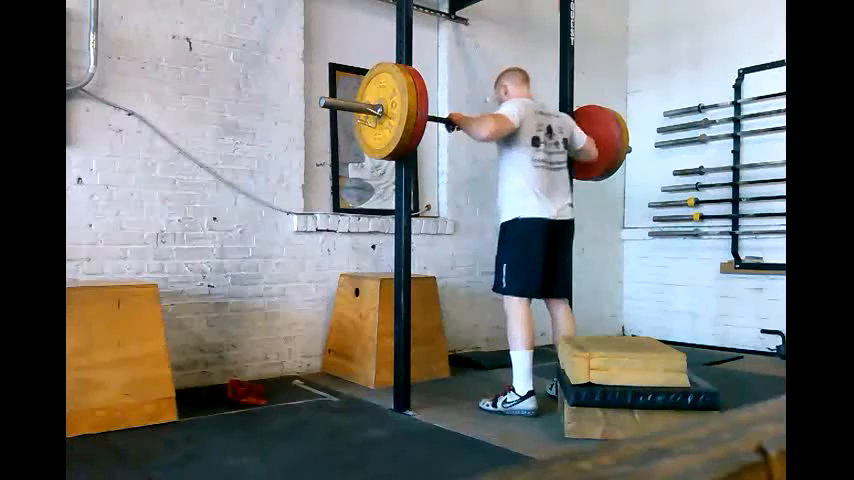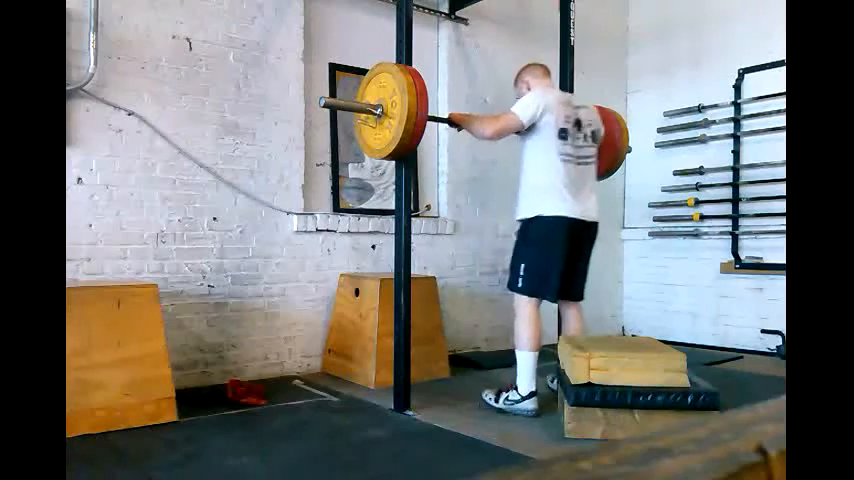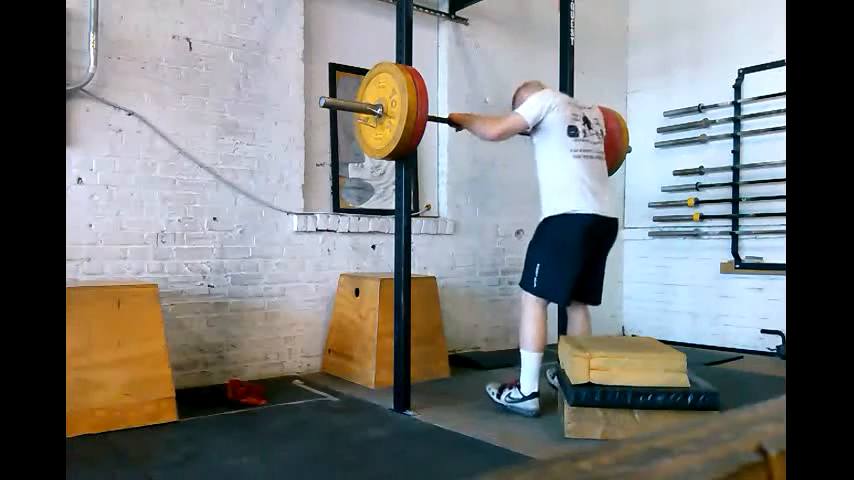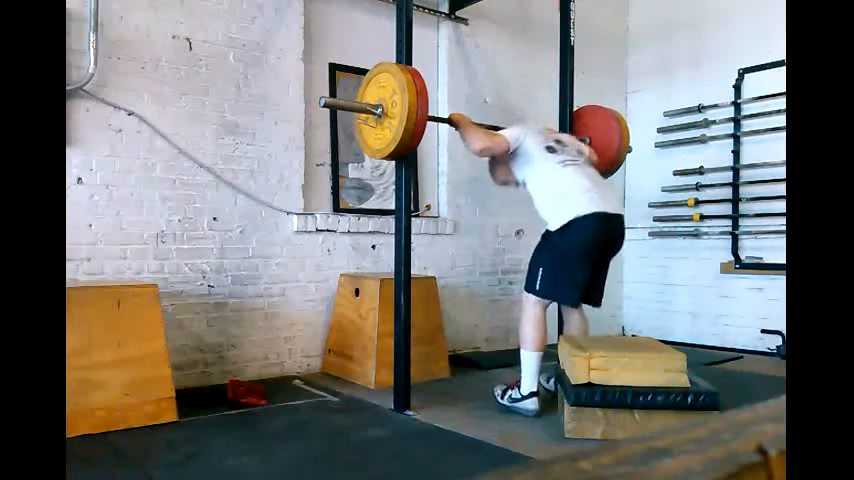
dt=0.3s
person 1, frame 1
left shoulder: (515, 109)
right shoulder: (559, 118)
left elbow: (487, 130)
right elbow: (591, 152)
left wrist: (459, 120)
left hip: (525, 221)
right hip: (561, 220)
left knee: (516, 302)
right knee: (558, 302)
left ankle: (522, 393)
person 1, frame 2
left shoulder: (541, 98)
right shoulder: (588, 111)
left elbow: (492, 129)
left wrist: (460, 118)
left hip: (549, 218)
right hip: (585, 219)
left knee: (526, 301)
right knee: (570, 302)
left ankle: (524, 393)
person 1, frame 3
left shoulder: (545, 98)
right shoulder: (591, 111)
left elbow: (496, 130)
left wrist: (461, 119)
left hip: (569, 218)
right hip: (604, 220)
left knee: (533, 299)
right knee: (577, 303)
left ankle: (526, 391)
person 1, frame 4
left shoulder: (517, 137)
right shoulder: (556, 139)
left elbow: (480, 145)
right elbow: (593, 157)
left wrist: (460, 122)
left hip: (578, 224)
right hip: (611, 222)
left knee: (534, 302)
right knee: (571, 303)
left ankle: (526, 392)
